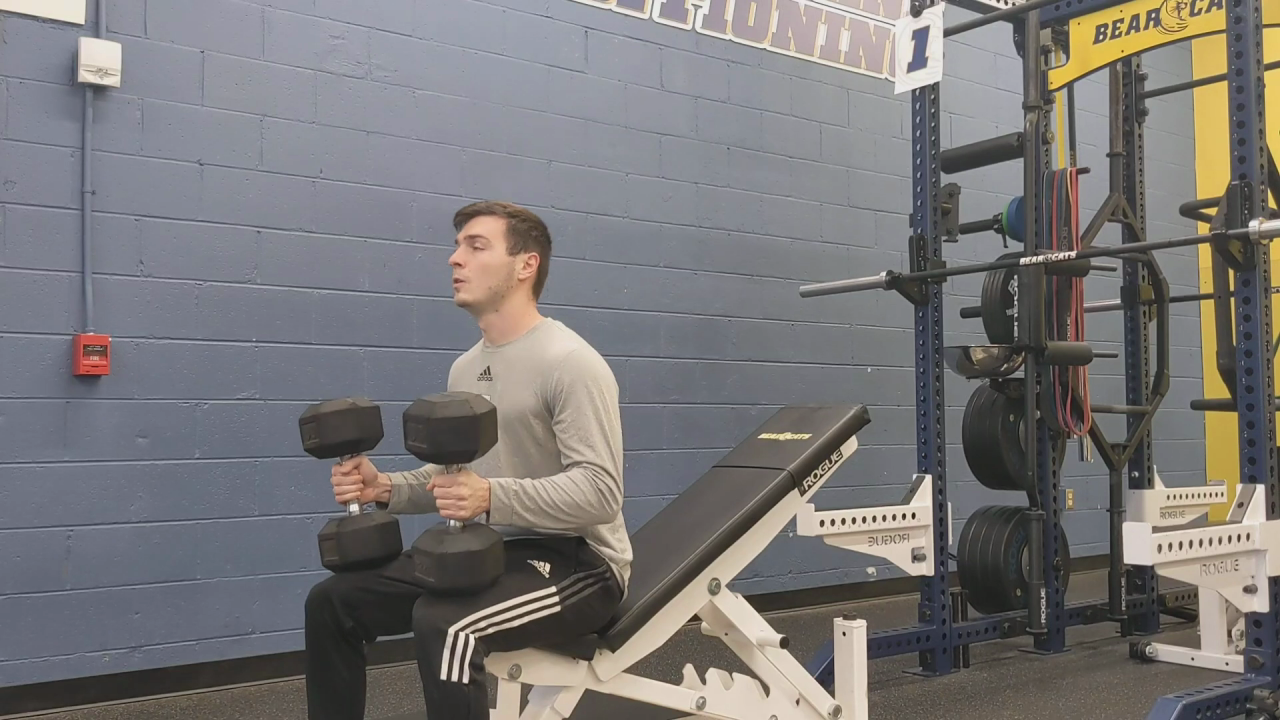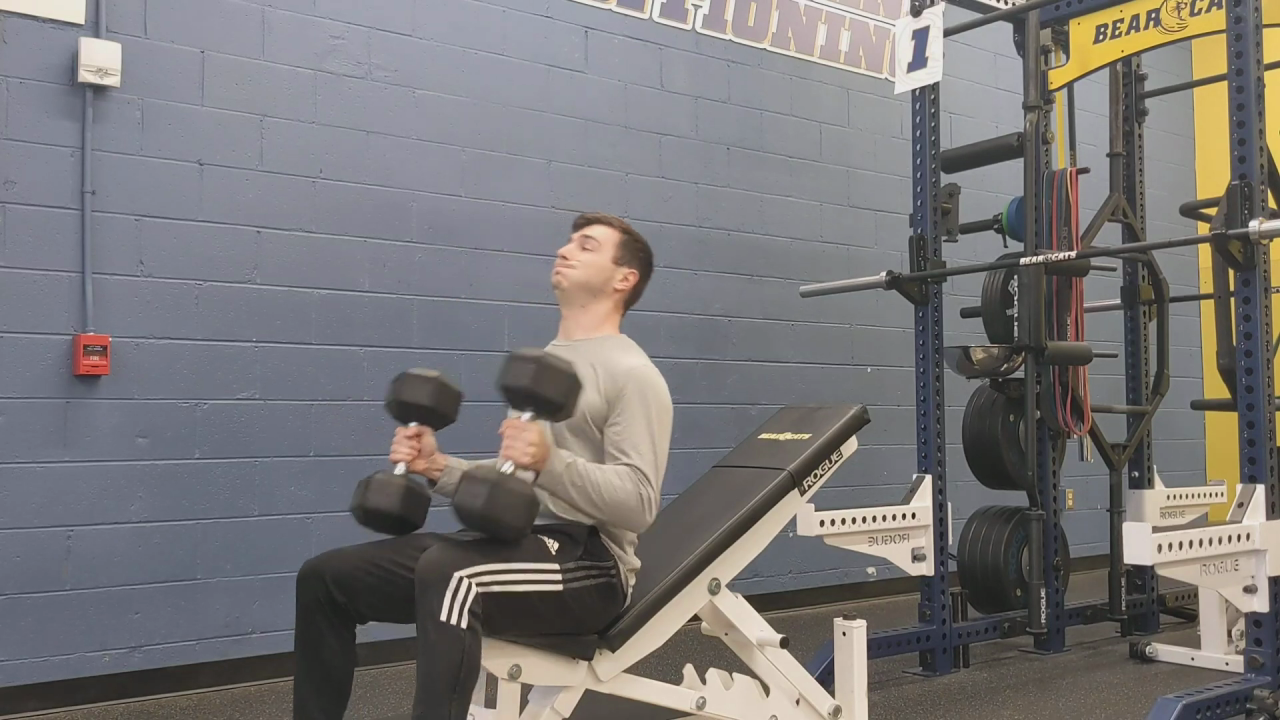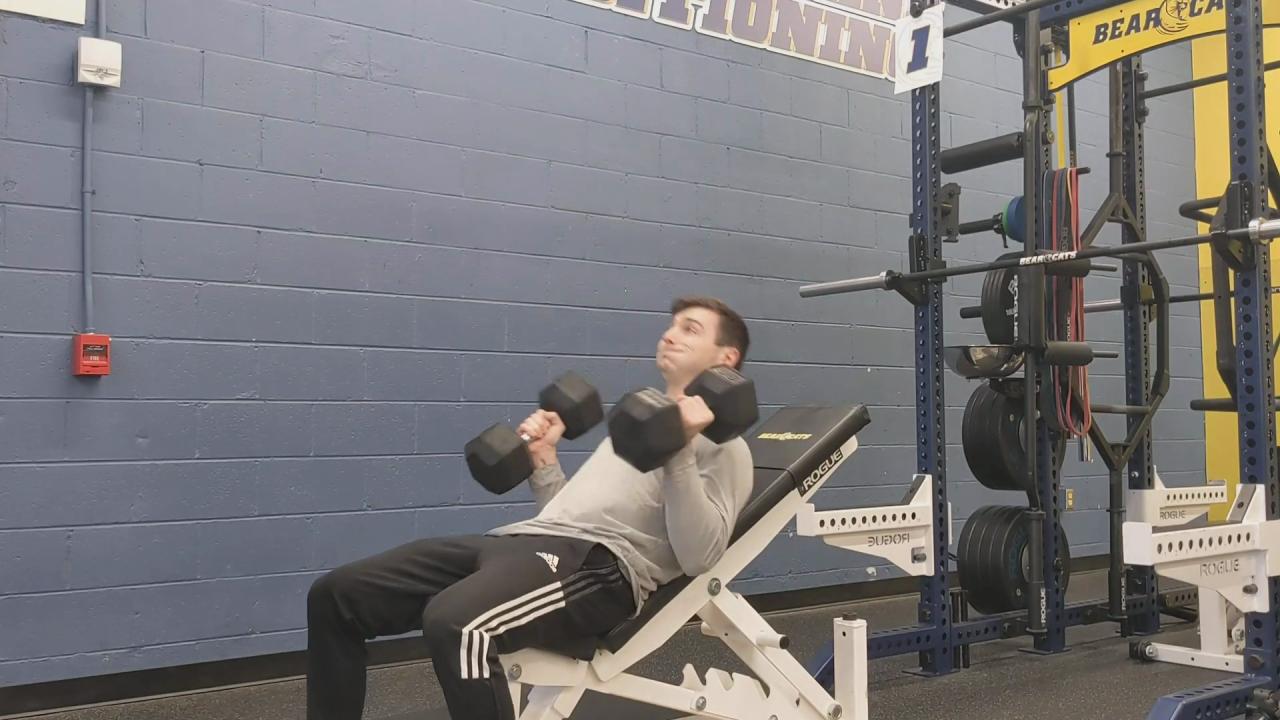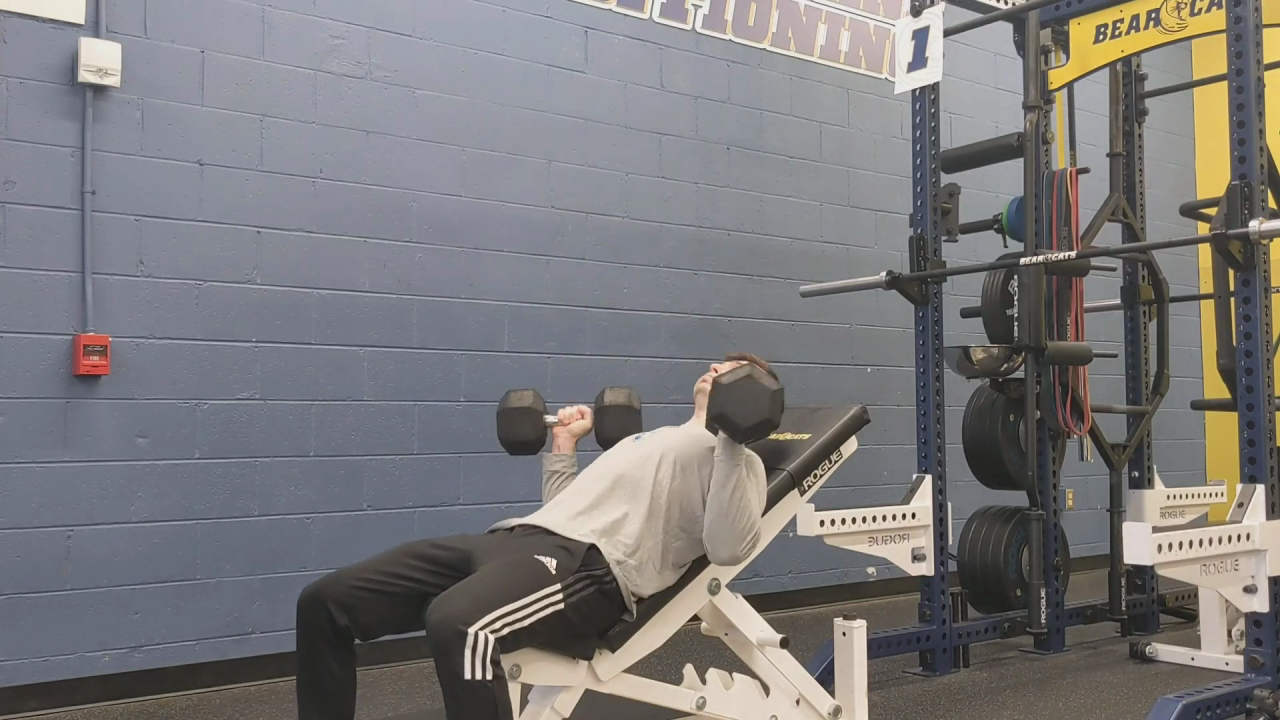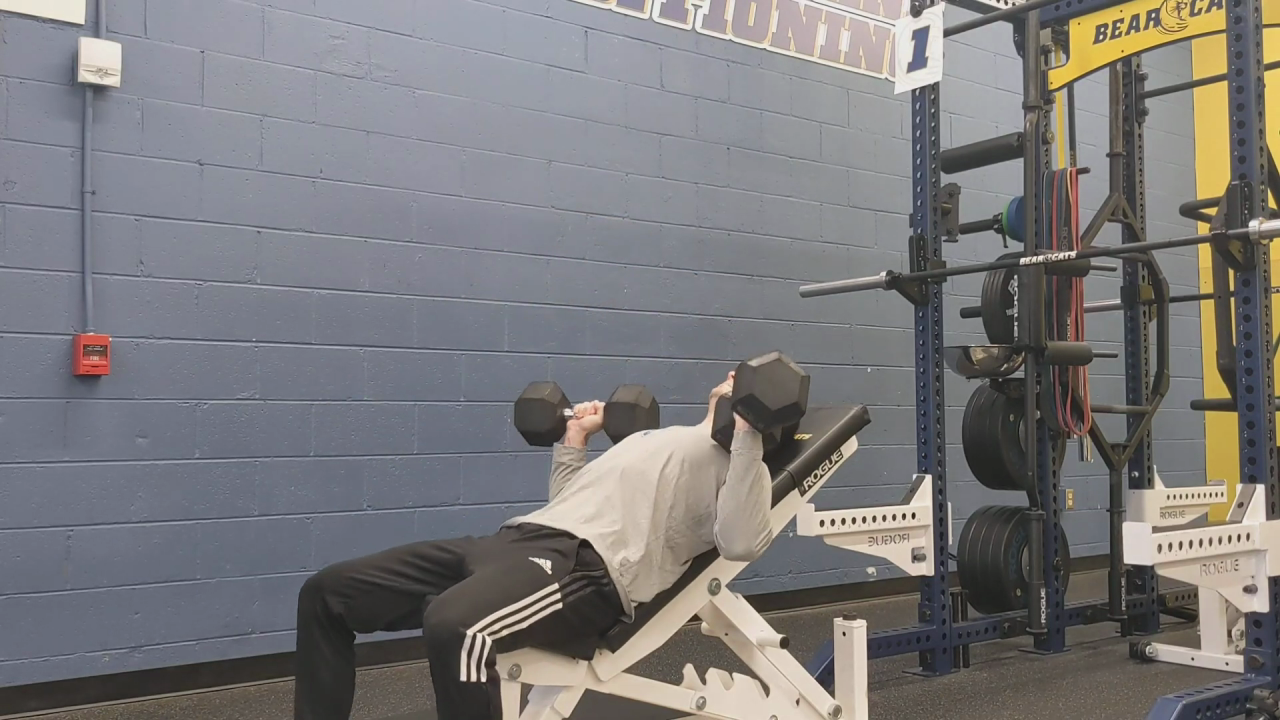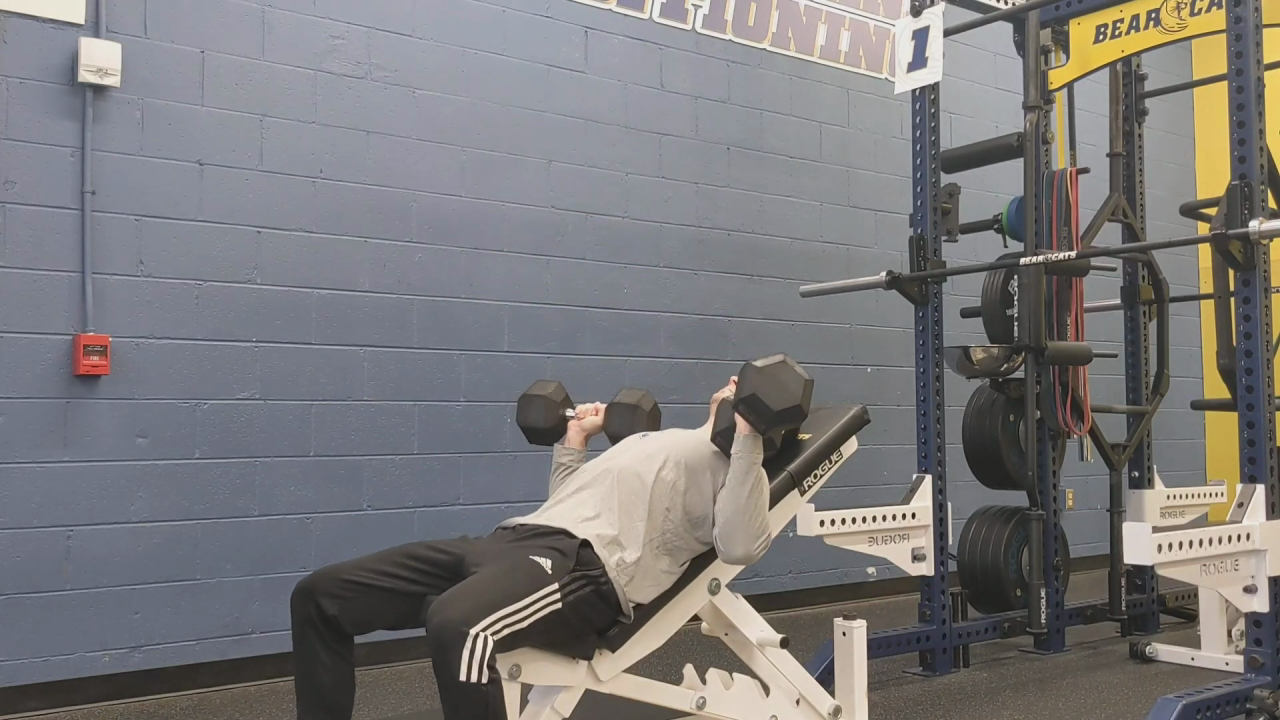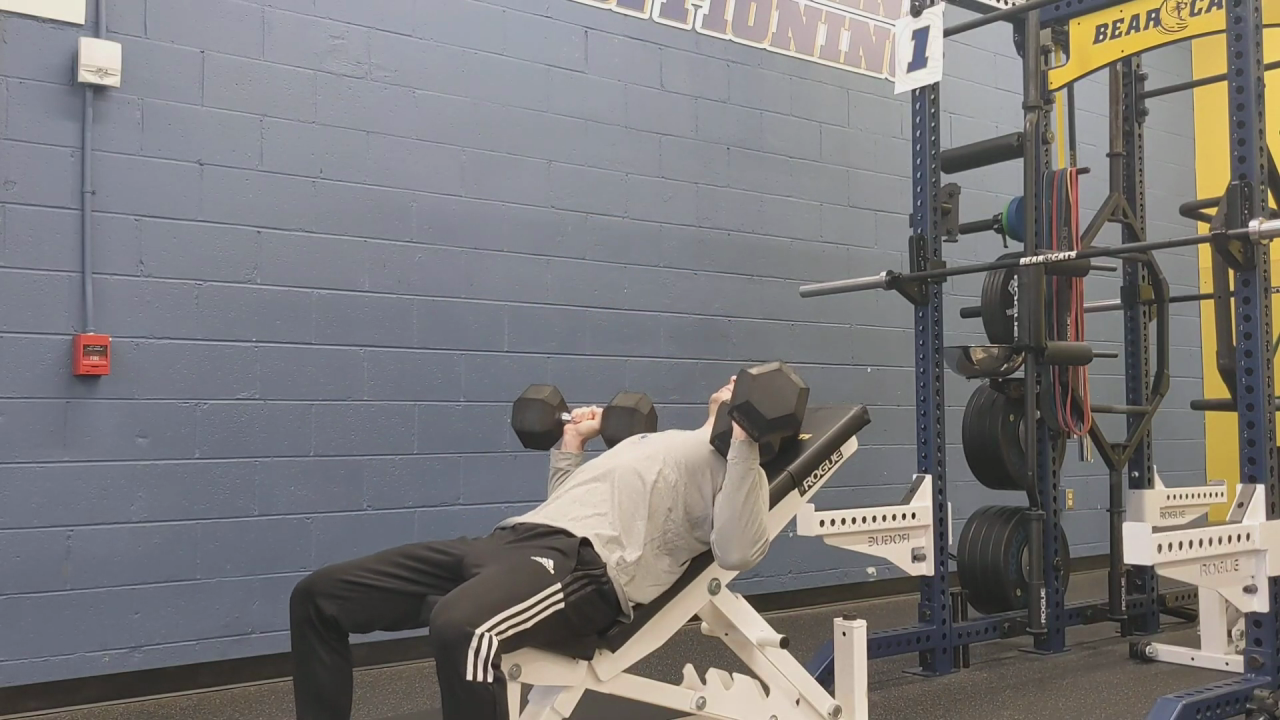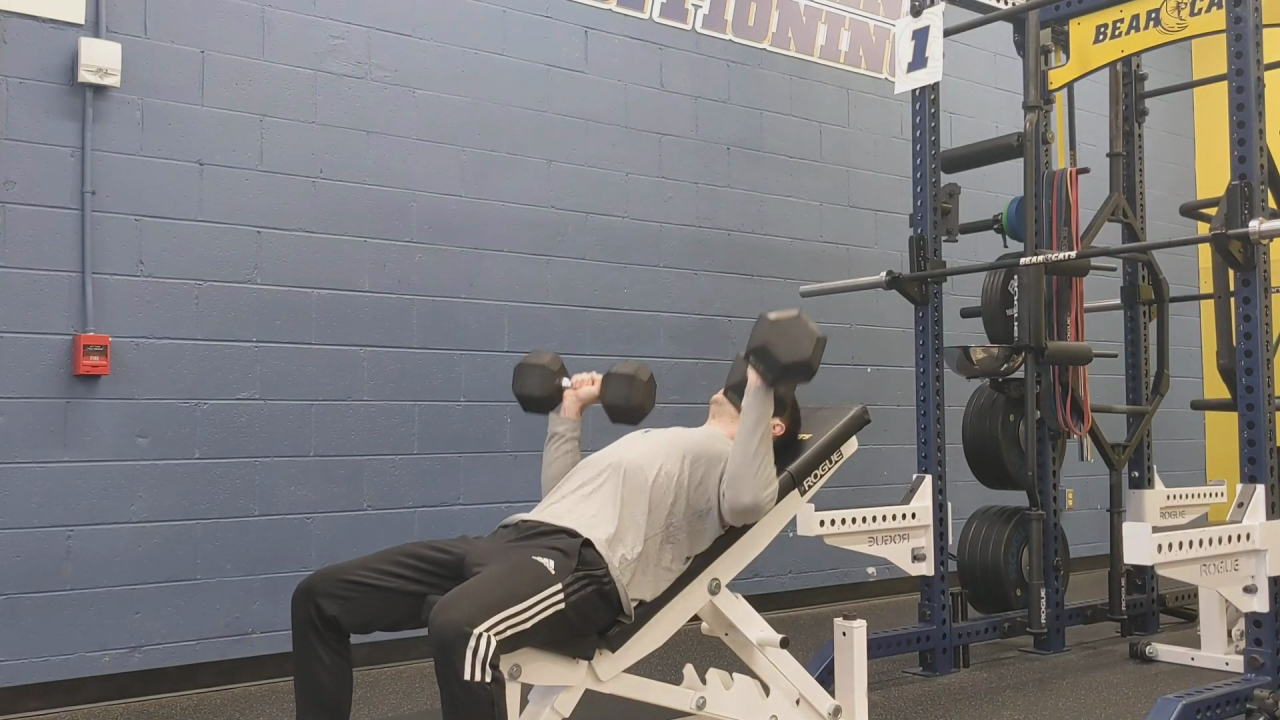
dt=0.5s
person 1, frame 1
left shoulder: (569, 363)
right shoulder: (466, 369)
left elbow: (600, 494)
right elbow: (457, 476)
left wrist: (492, 497)
right wrist: (385, 487)
left hip: (576, 560)
left knee: (444, 623)
right knee: (333, 602)
person 1, frame 2
left shoulder: (632, 374)
left elbow: (637, 502)
left wrist: (549, 461)
right wrist: (438, 467)
left hip: (585, 558)
right hip: (509, 540)
left knee: (449, 576)
right knee: (326, 577)
person 1, frame 3
left shoulder: (720, 447)
left elbow: (695, 557)
left wrist: (682, 451)
right wrist: (542, 458)
left hip: (596, 566)
right hip: (519, 541)
left knee: (453, 625)
right knee: (336, 594)
person 1, frame 4
left shoulder: (736, 459)
right shoulder: (654, 438)
left elbow: (728, 548)
left wrist: (731, 439)
right wrist: (562, 444)
left hip: (586, 564)
right hip: (514, 538)
left knee: (457, 626)
right knee: (325, 602)
person 1, frame 5
left shoulder: (737, 461)
right shoulder: (658, 438)
left elbow: (742, 542)
left wrist: (747, 432)
right wrist: (574, 437)
left hip: (584, 564)
right hip: (516, 539)
left knee: (455, 628)
right knee: (328, 592)
person 1, frame 6
left shoulder: (734, 461)
right shoulder: (659, 440)
left elbow: (740, 546)
left wrist: (747, 435)
right wrist: (575, 437)
left hip: (582, 564)
right hip: (513, 538)
left knee: (458, 629)
right knee: (319, 595)
person 1, frame 7
left shoulder: (735, 462)
right shoulder: (658, 441)
left elbow: (737, 551)
left wrist: (743, 439)
right wrist: (572, 441)
left hip: (582, 564)
right hip: (513, 539)
left knee: (461, 630)
right knee: (318, 596)
person 1, frame 8
left shoulder: (733, 457)
right shoulder: (663, 438)
left elbow: (748, 498)
left wrist: (760, 383)
right wrist: (570, 408)
left hip: (582, 562)
right hip: (513, 536)
left knee: (461, 629)
right knee: (321, 595)
